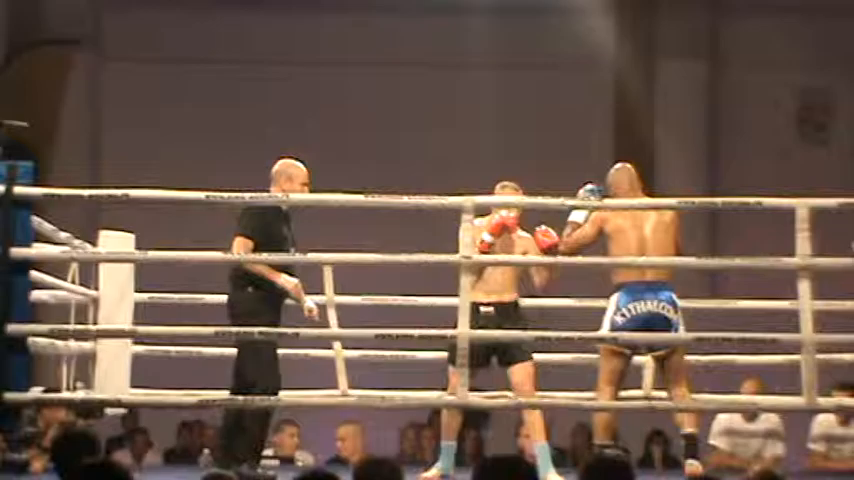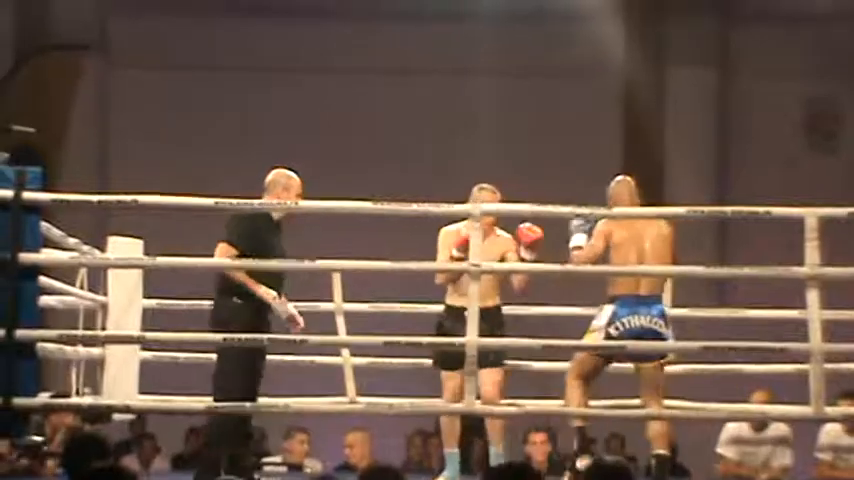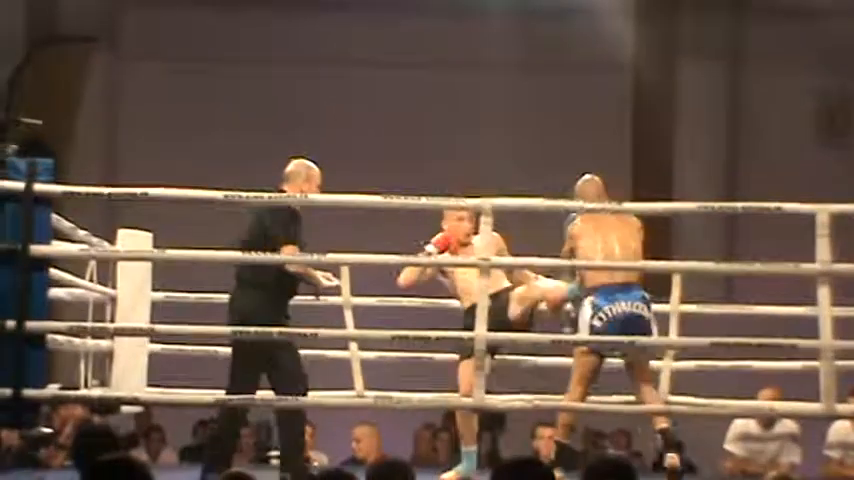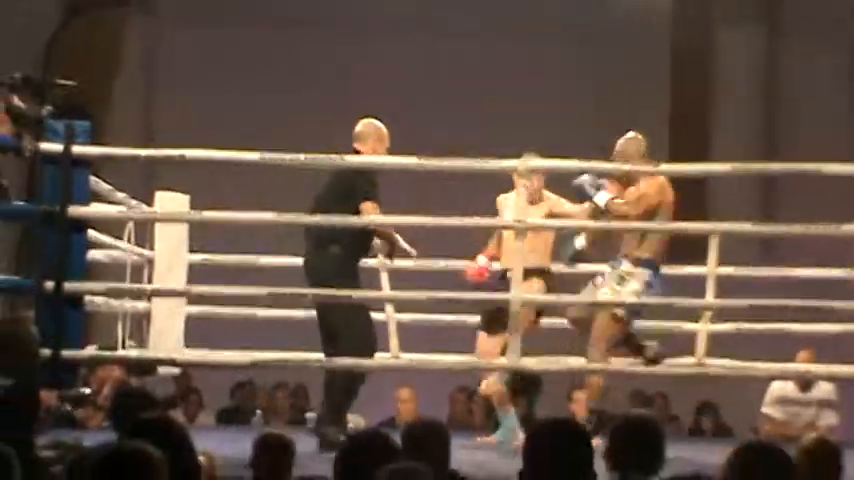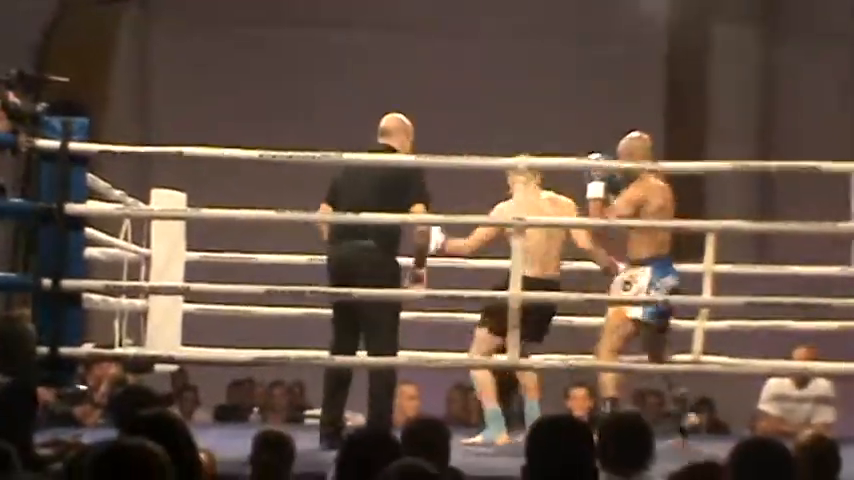
dt=0.4s
person 1, frame 1
left shoulder: (281, 217)
right shoulder: (259, 210)
right elbow: (239, 253)
left wrist: (302, 297)
right wrist: (279, 277)
left hip: (265, 306)
right hip: (250, 303)
left knee: (246, 386)
right knee: (266, 383)
left ankle: (230, 459)
right ankle: (247, 459)
person 1, frame 2
left shoulder: (273, 227)
right shoulder: (248, 219)
right elbow: (222, 260)
left wrist: (284, 306)
right wrist: (260, 290)
left hip: (256, 317)
right hip: (234, 314)
left knee: (247, 397)
right knee: (228, 395)
person 1, frame 3
left shoulder: (281, 213)
right shoulder: (283, 212)
right elbow: (292, 263)
left wrist: (314, 277)
right wrist: (318, 279)
left hip: (270, 308)
right hip: (255, 307)
left knee: (290, 387)
right knee: (244, 390)
person 1, frame 4
left shoulder: (340, 171)
right shoulder: (360, 170)
right elbow: (371, 217)
left wrist: (379, 239)
right wrist: (397, 242)
left hip: (323, 261)
right hip: (335, 264)
left knee: (338, 350)
right knee: (359, 347)
left ankle: (332, 428)
right ankle: (329, 421)
person 1, frame 5
left shoulder: (348, 168)
right shoulder: (406, 170)
left elbow: (323, 219)
right elbow: (420, 223)
right wrist: (419, 264)
left hip: (341, 255)
right hip: (376, 258)
left knee: (342, 346)
right knee: (381, 349)
left ankle: (330, 427)
right ankle: (378, 433)
person 2, frame 1
left shoulder: (607, 213)
right shoulder: (667, 212)
left elbow: (566, 246)
left wrist: (581, 208)
left hip: (627, 302)
right hip: (663, 301)
left knee: (607, 388)
right knee: (678, 385)
right ankle: (691, 454)
person 2, frame 2
left shoulder: (609, 225)
right shoulder: (665, 227)
left elbow: (578, 263)
left wrist: (578, 233)
left hip: (619, 314)
right hip: (653, 314)
left knee: (576, 378)
right knee: (653, 402)
left ankle: (581, 450)
person 2, frame 3
left shoulder: (576, 227)
right shoulder: (633, 223)
left wrist: (570, 293)
left hip: (600, 303)
right hip: (635, 302)
left knee: (577, 390)
right knee: (644, 384)
left ankle: (556, 464)
right ankle: (669, 447)
person 2, frame 4
left shoulder: (653, 185)
right shoulder: (647, 185)
left elbow: (625, 213)
left wrist: (597, 193)
left hip: (635, 276)
right hip: (624, 270)
left knee: (597, 353)
right knee: (578, 317)
right ankle: (645, 351)
person 2, frame 5
left shoulder: (637, 189)
right shoulder: (664, 189)
left elbow: (606, 220)
left wrist: (596, 185)
left hip: (644, 276)
right hip: (664, 274)
left knee: (606, 352)
right knee: (656, 350)
person 3, frame 1
left shoulder: (524, 239)
right shoulder: (473, 228)
left elbow: (540, 283)
left wrist: (547, 254)
right wrist: (490, 235)
left hip: (508, 317)
right hip: (474, 315)
left knee: (526, 391)
right knee: (455, 391)
person 3, frame 2
left shoulder: (504, 240)
right shoulder: (450, 233)
left elbow: (519, 285)
right elbow: (442, 279)
left wrist: (528, 253)
right wrist: (458, 252)
left hip: (491, 320)
right hip: (455, 319)
left knee: (490, 396)
right knee: (451, 396)
person 3, frame 3
left shoulder: (492, 241)
right shoulder: (440, 258)
left elbow: (517, 272)
right elbow: (404, 282)
left wrist: (540, 283)
right wrist: (431, 252)
left hip: (507, 303)
right hip: (476, 319)
left knee: (530, 290)
right knee: (466, 394)
person 3, frame 4
left shoulder: (550, 202)
right shoulder: (503, 202)
left elbow: (579, 213)
right wrist: (484, 257)
left hip: (533, 280)
right hip: (504, 284)
right knee: (485, 360)
left ankle: (504, 374)
right ankle: (509, 426)
person 3, frame 5
left shoulder: (505, 209)
right shoulder: (563, 205)
left elbow: (469, 247)
right elbow: (586, 245)
left wrist: (441, 243)
right wrist: (610, 264)
left hip: (518, 289)
right hip: (549, 293)
left knee: (478, 357)
left ankle: (497, 430)
right ankle: (535, 423)
